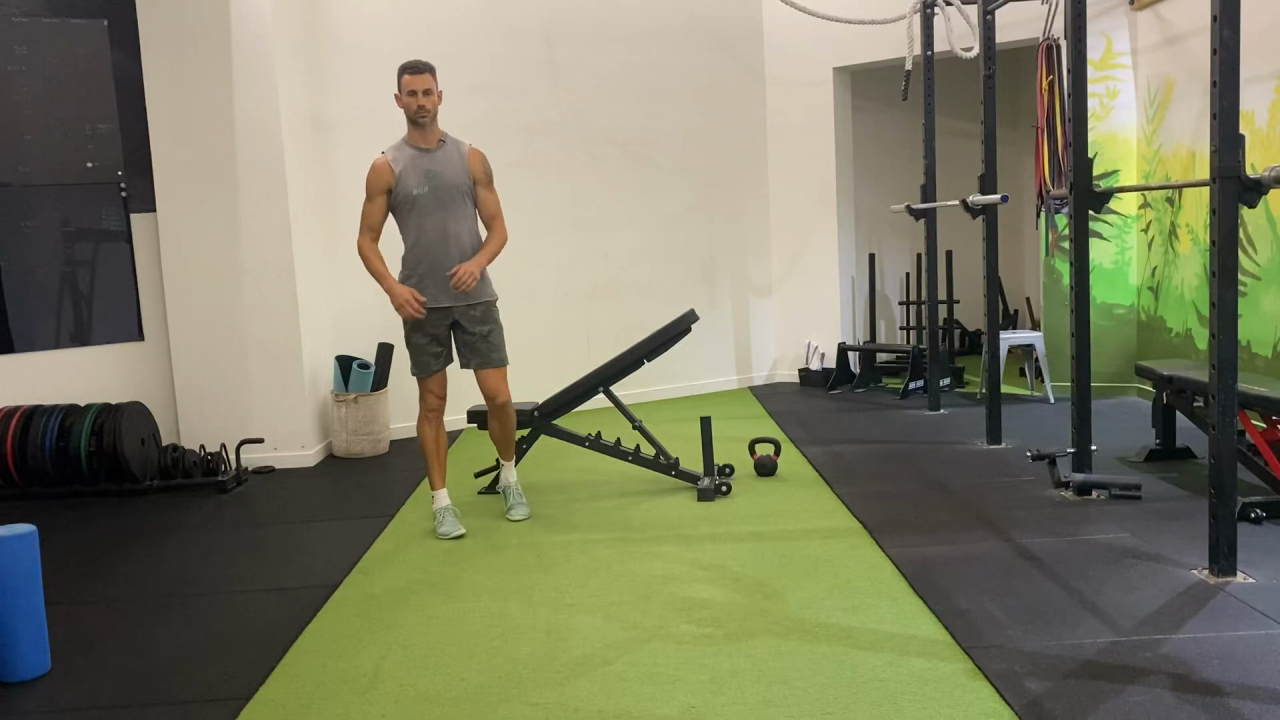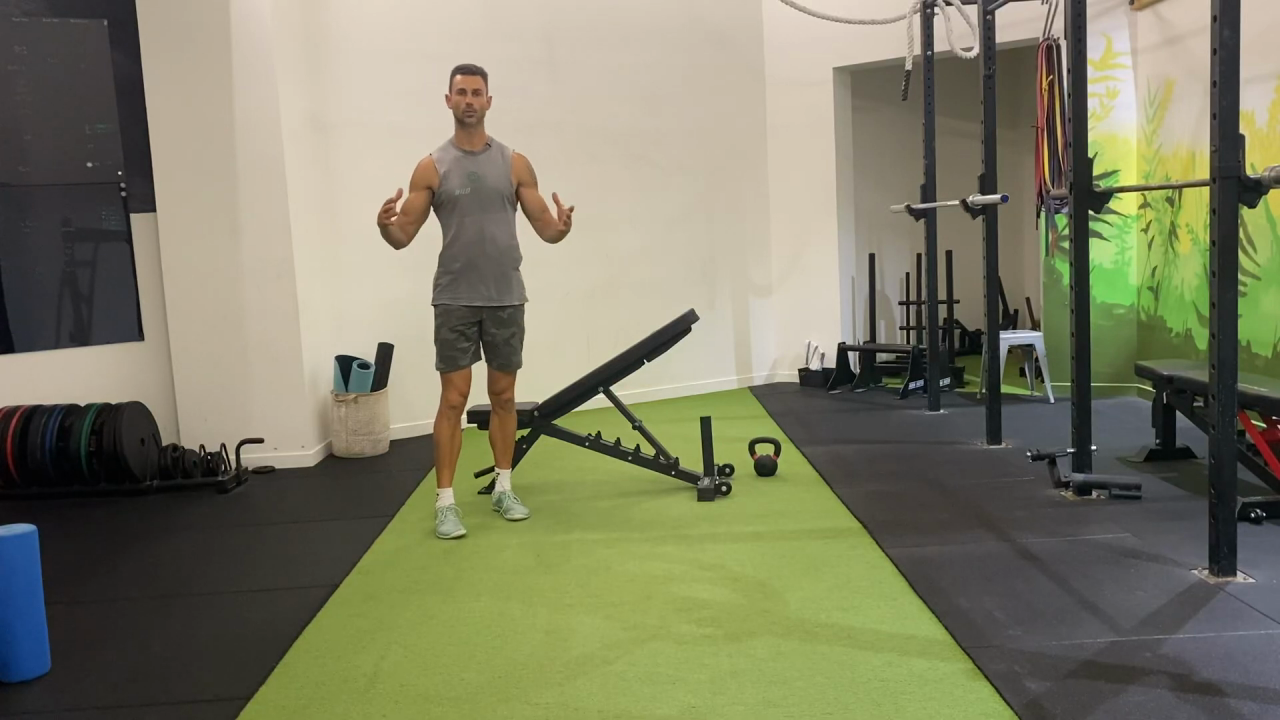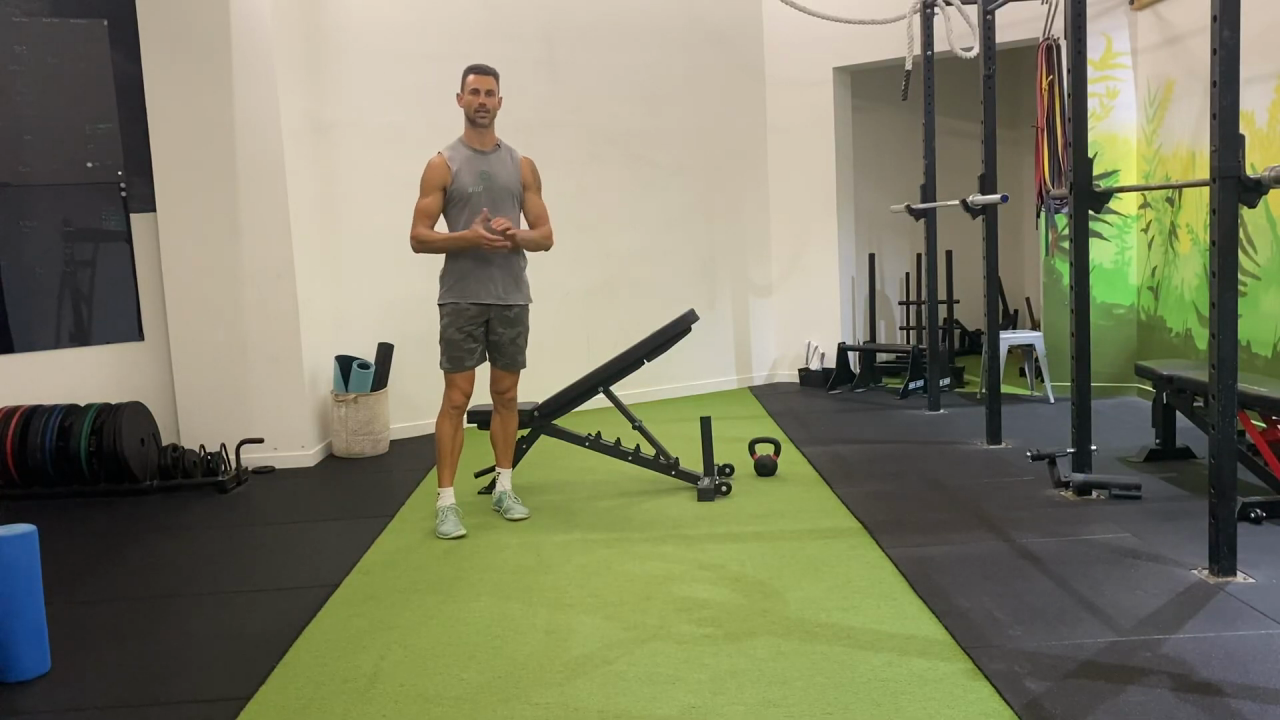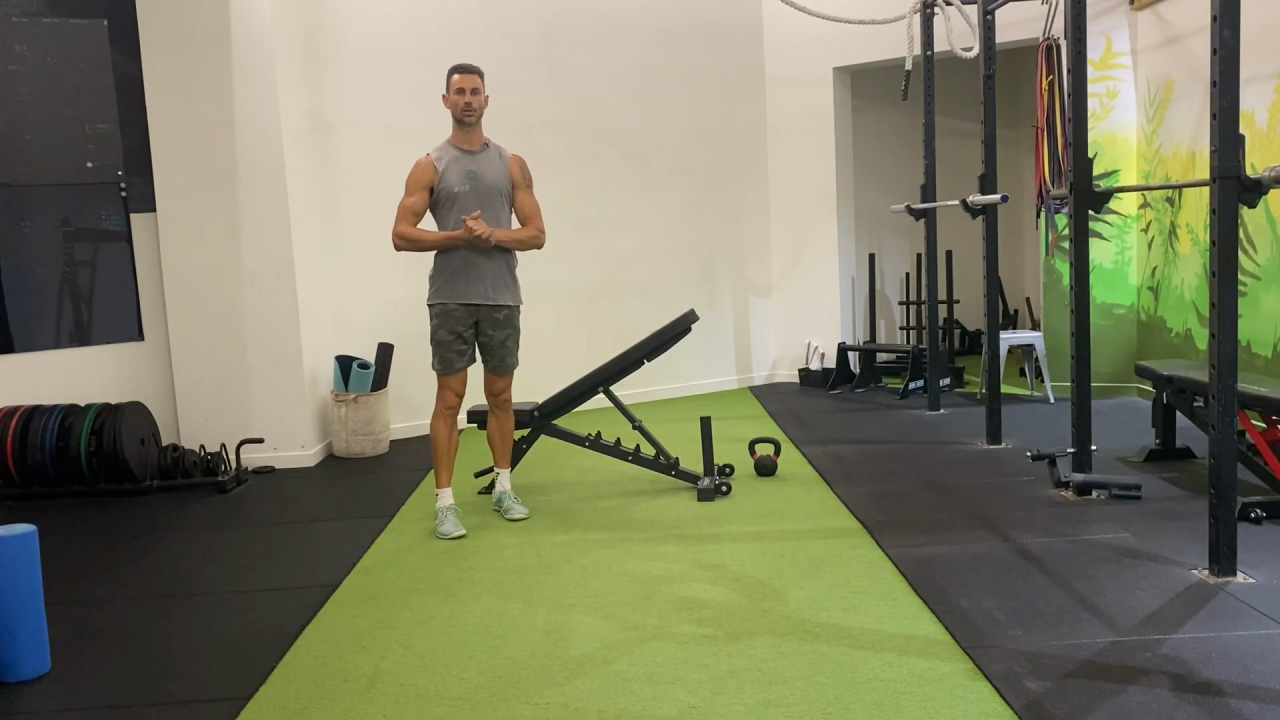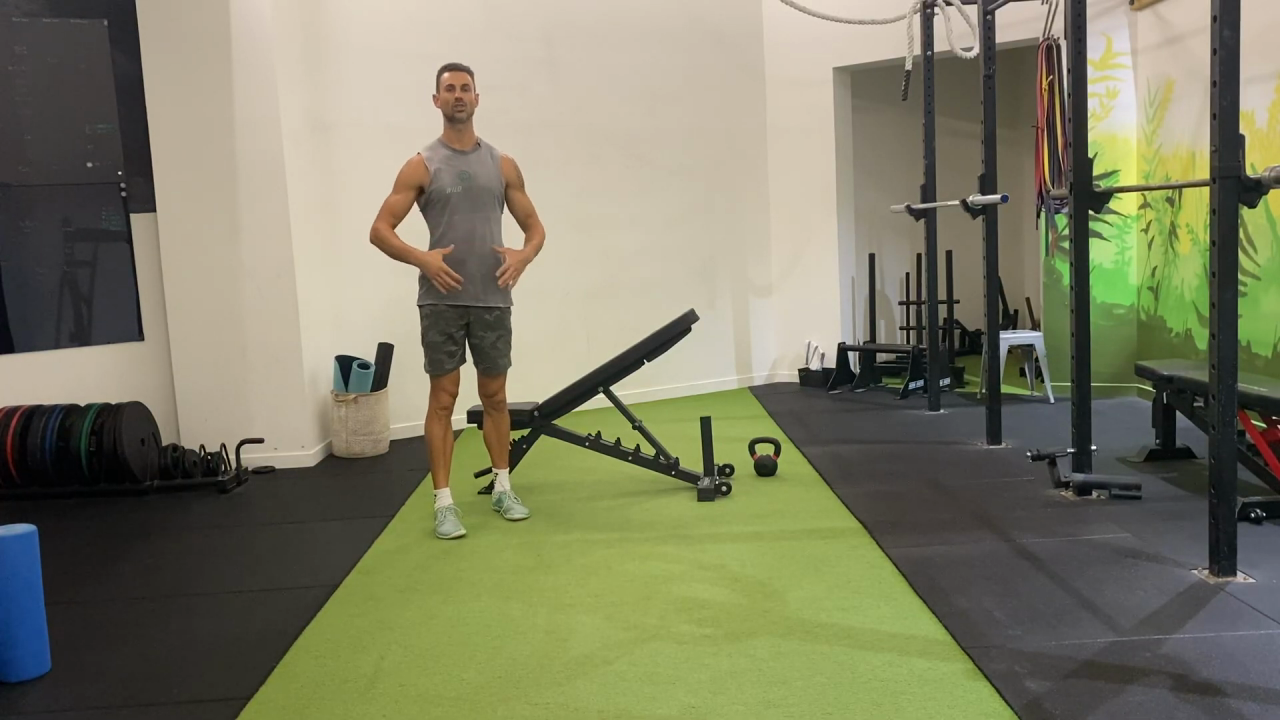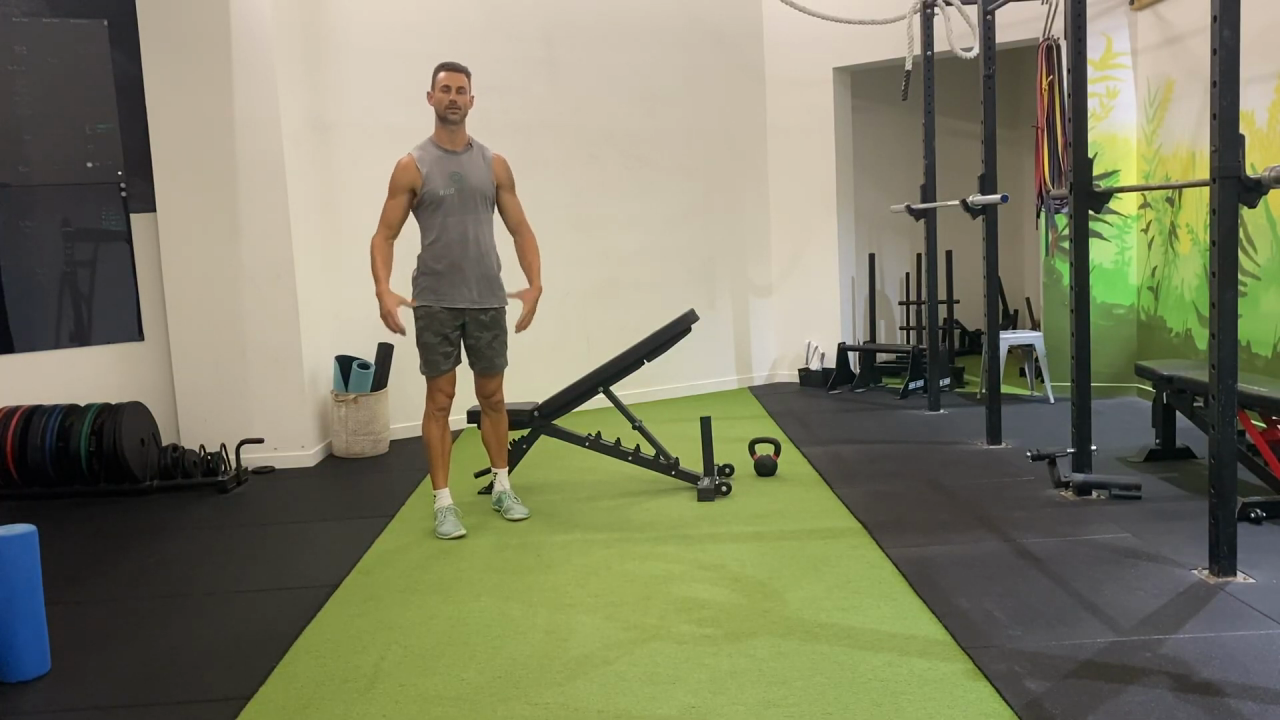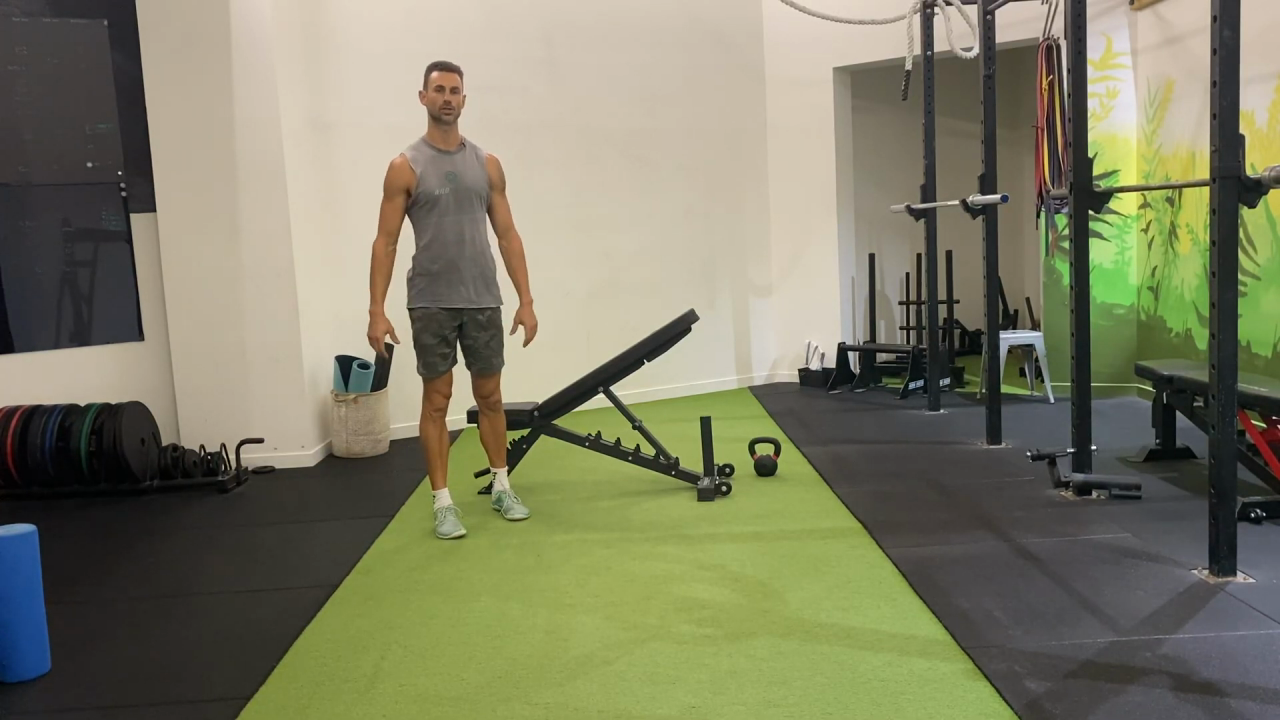
dt=0.7s
person 1, frame 1
left shoulder: (471, 158)
right shoulder: (386, 167)
left elbow: (498, 230)
right elbow: (366, 240)
left wrist: (477, 263)
right wrist: (393, 286)
left hip: (475, 298)
right hip: (423, 303)
left knee: (498, 395)
right knee: (432, 402)
left ankle: (509, 476)
right ankle: (441, 501)
person 1, frame 2
left shoulder: (514, 163)
right shoulder: (432, 167)
left elbow: (546, 230)
right elbow: (402, 238)
left wrist: (562, 226)
right wrist: (385, 225)
left hip: (506, 298)
right hip: (455, 299)
left knee: (503, 395)
right knee: (453, 399)
left ankle: (503, 487)
right ankle: (445, 501)
person 1, frame 3
left shoulder: (522, 165)
right shoulder: (442, 165)
left elbow: (545, 236)
right elbow: (419, 238)
left wrist: (515, 234)
right wrist: (467, 237)
left hip: (511, 296)
right hip: (462, 298)
left knee: (505, 394)
right knee: (456, 398)
left ankle: (503, 487)
right ankle: (446, 501)
person 1, frame 4
left shoulder: (511, 164)
right shoulder: (430, 166)
left elbow: (536, 234)
right elbow: (401, 235)
left wrist: (493, 234)
right wrist: (459, 235)
left hip: (502, 297)
right hip: (450, 299)
left knee: (500, 395)
right knee: (449, 398)
left ankle: (503, 487)
right ankle: (445, 501)
person 1, frame 5
left shoulder: (502, 164)
right shoulder: (421, 166)
left elbow: (532, 224)
right elbow: (381, 229)
left wrist: (525, 253)
right wrist: (415, 257)
left hip: (493, 299)
right hip: (442, 300)
left knee: (495, 395)
right knee: (443, 398)
left ankle: (502, 487)
right ankle: (443, 501)
person 1, frame 6
left shoulder: (494, 164)
right shoulder: (412, 167)
left elbow: (520, 229)
right elbow: (384, 235)
left wrist: (534, 283)
right wrist: (383, 290)
left hip: (487, 299)
right hip: (434, 302)
left knee: (492, 395)
right knee: (439, 398)
left ankle: (501, 486)
right ankle: (443, 501)
person 1, frame 7
left shoulder: (486, 164)
right shoulder: (405, 167)
left elbow: (507, 234)
right elbow: (385, 241)
left wrist: (526, 299)
right wrist: (377, 310)
left hip: (483, 300)
right hip: (431, 303)
left knee: (490, 396)
right knee: (436, 399)
left ankle: (501, 486)
right ankle: (442, 502)
